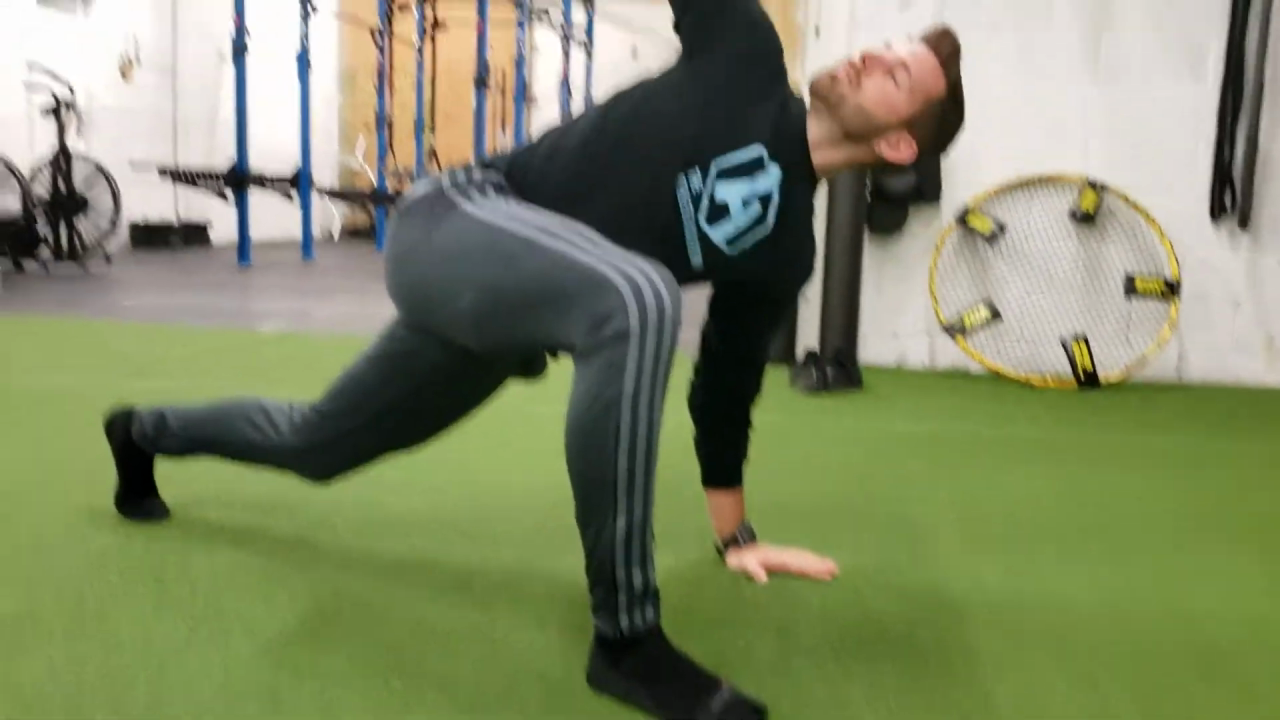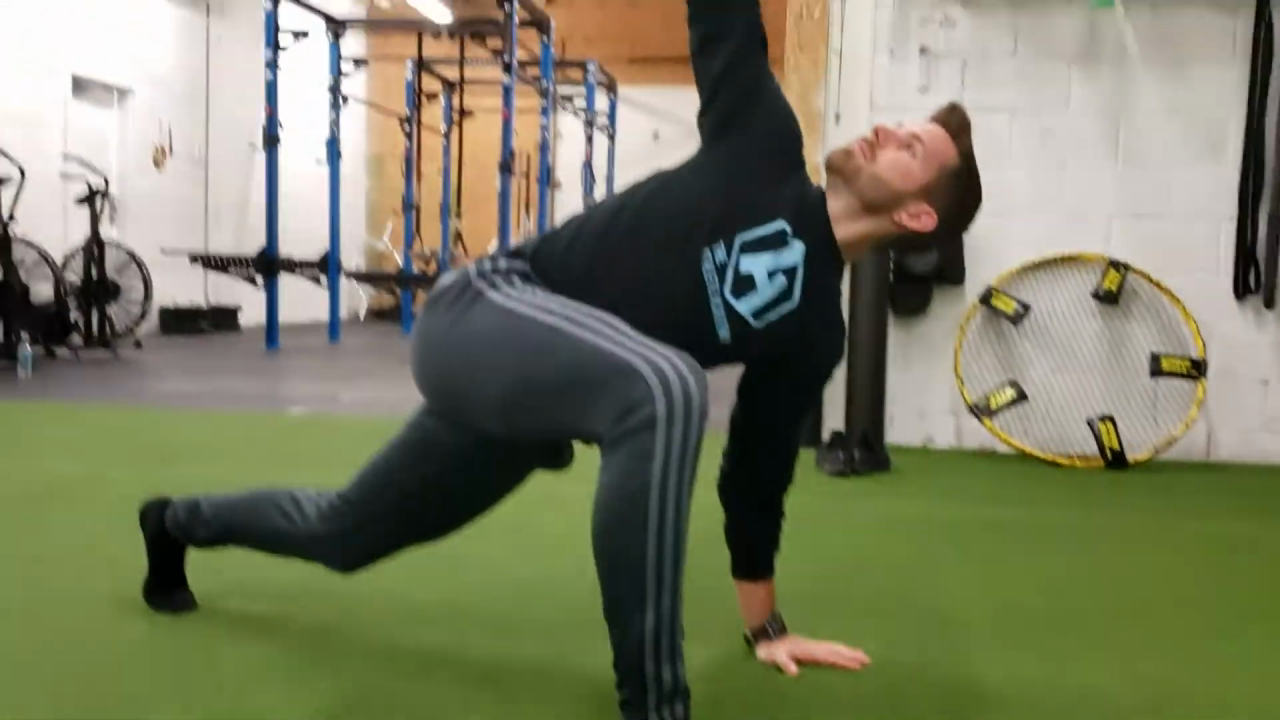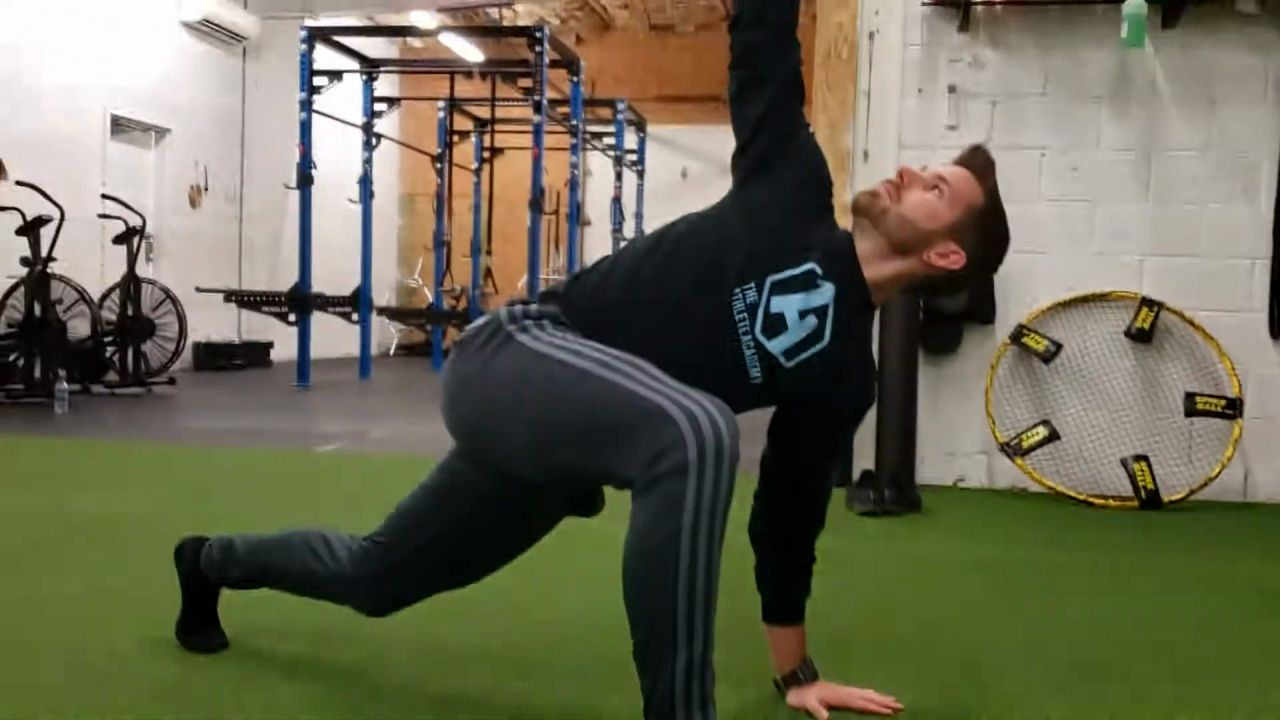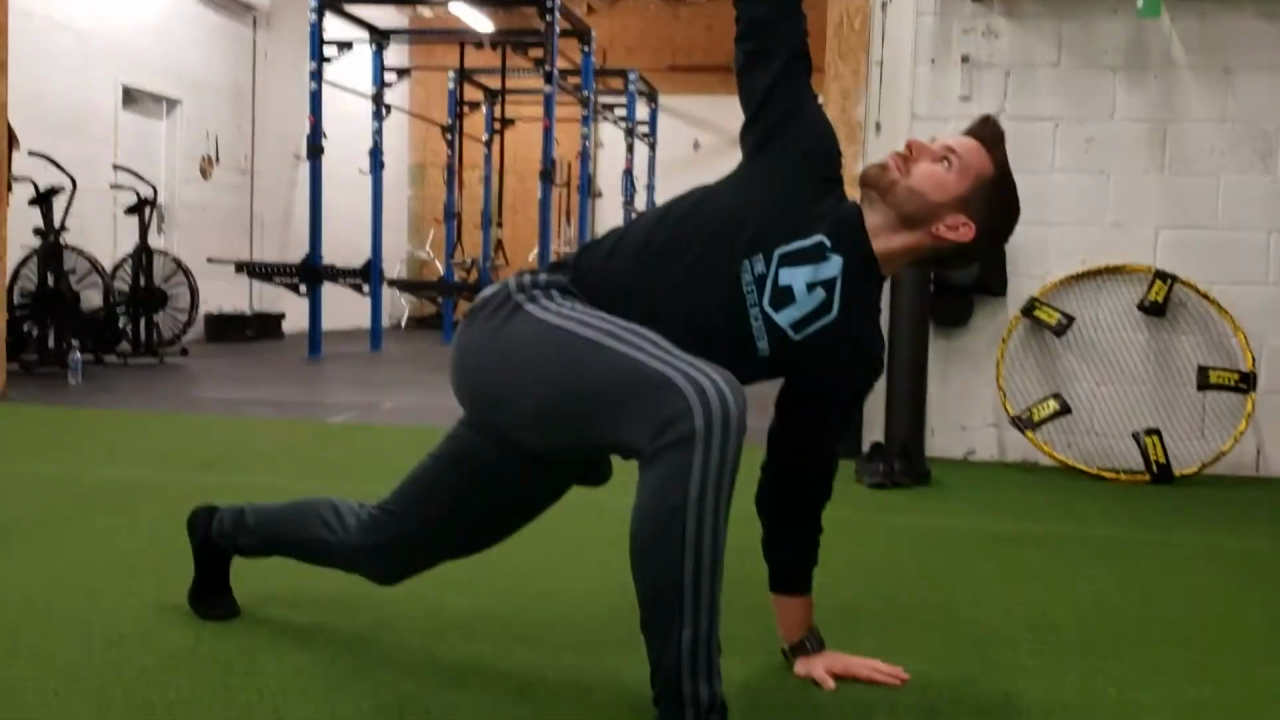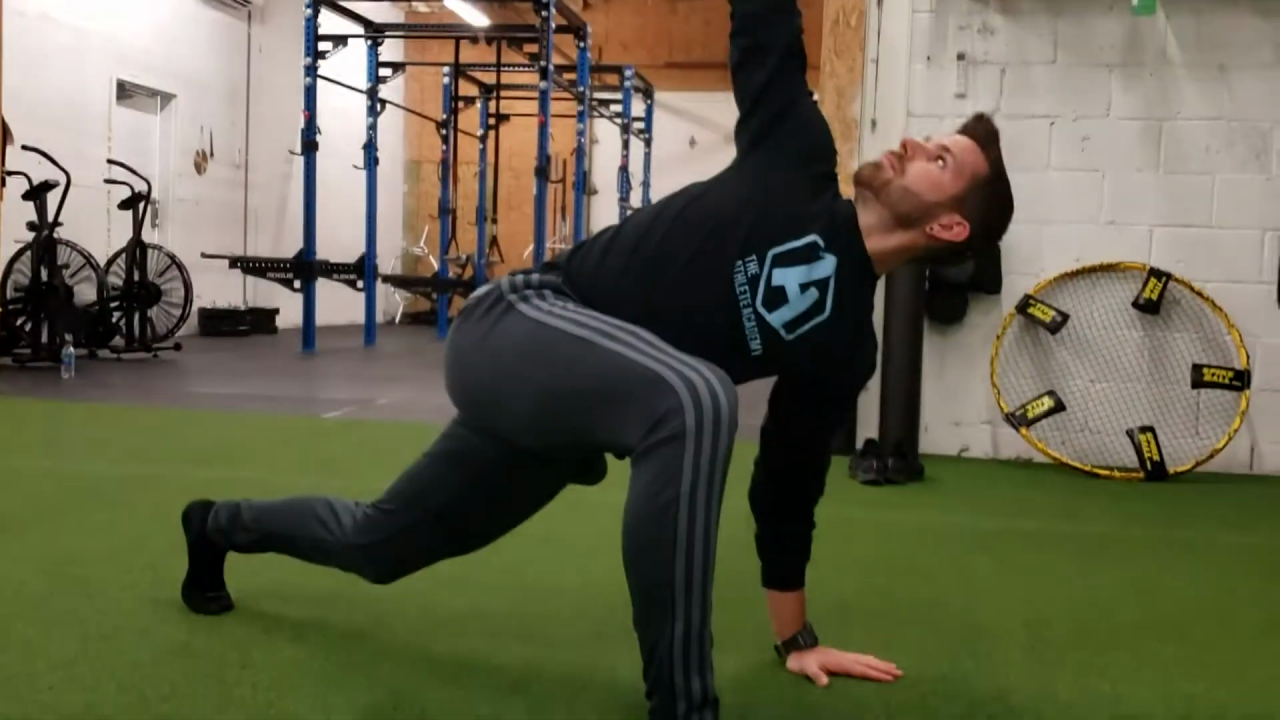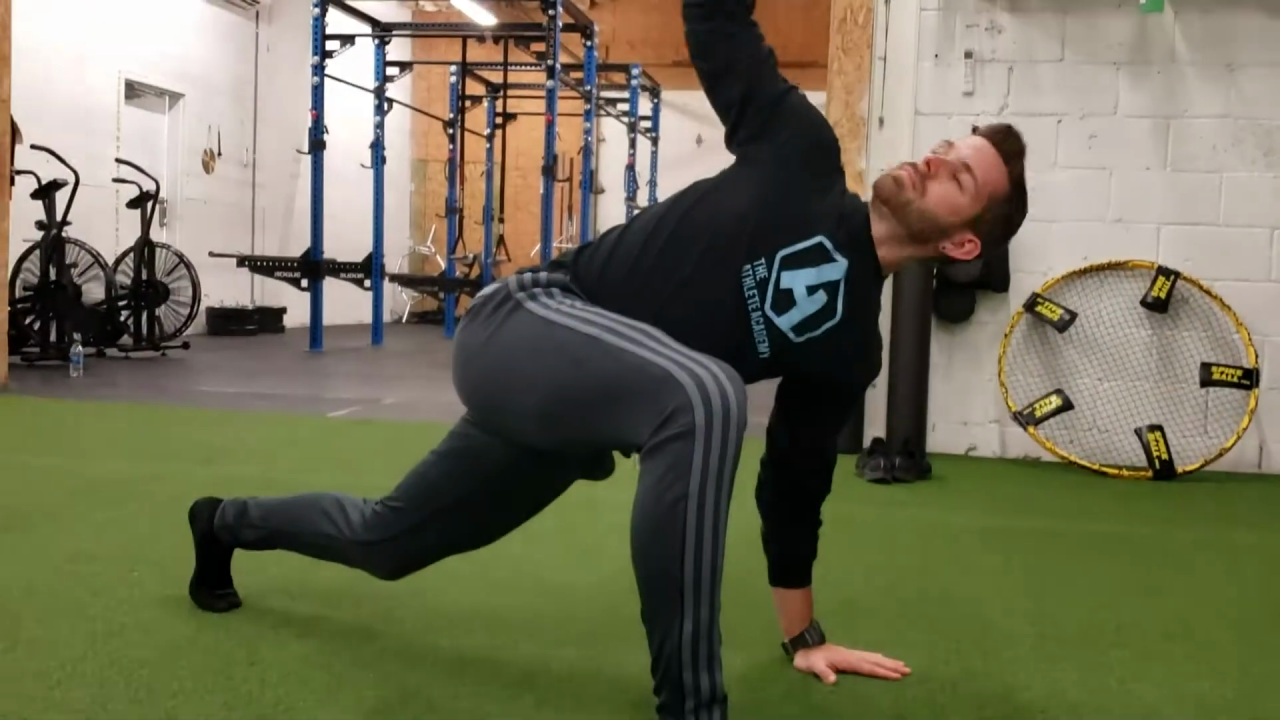
dt=0.2s
person 1, frame 1
left shoulder: (787, 247)
left elbow: (726, 382)
left wrist: (737, 533)
left hip: (498, 303)
right hip: (454, 222)
left knee: (315, 440)
right knee: (636, 299)
left ankle: (148, 431)
right ankle: (625, 634)
person 1, frame 2
left shoulder: (816, 329)
right shoulder: (764, 150)
left elbow: (756, 470)
left wrist: (766, 631)
left hip: (523, 387)
right hip: (482, 313)
left knee: (344, 534)
right knee: (662, 390)
left ankle: (179, 523)
person 1, frame 3
left shoulder: (845, 372)
right shoulder: (793, 190)
left elbow: (788, 514)
left hip: (552, 440)
right hip: (510, 357)
left knee: (373, 578)
right knee: (694, 434)
left ankle: (213, 562)
person 1, frame 4
left shoulder: (854, 345)
right shoulder: (804, 166)
left elbow: (795, 486)
left wrist: (801, 641)
left hip: (564, 406)
right hip: (519, 326)
left knee: (383, 547)
right knee: (703, 403)
left ankle: (224, 532)
person 1, frame 5
left shoulder: (847, 344)
right shoulder: (797, 161)
left elbow: (788, 481)
left wrist: (794, 636)
left hip: (560, 410)
right hip: (512, 326)
left knee: (379, 544)
right knee: (694, 400)
left ankle: (220, 525)
person 1, frame 6
left shoulder: (852, 344)
right shoulder: (801, 157)
left elbow: (796, 479)
left wrist: (802, 632)
left hip: (569, 398)
right hip: (522, 325)
left knee: (386, 539)
right knee: (703, 395)
left ankle: (226, 524)
